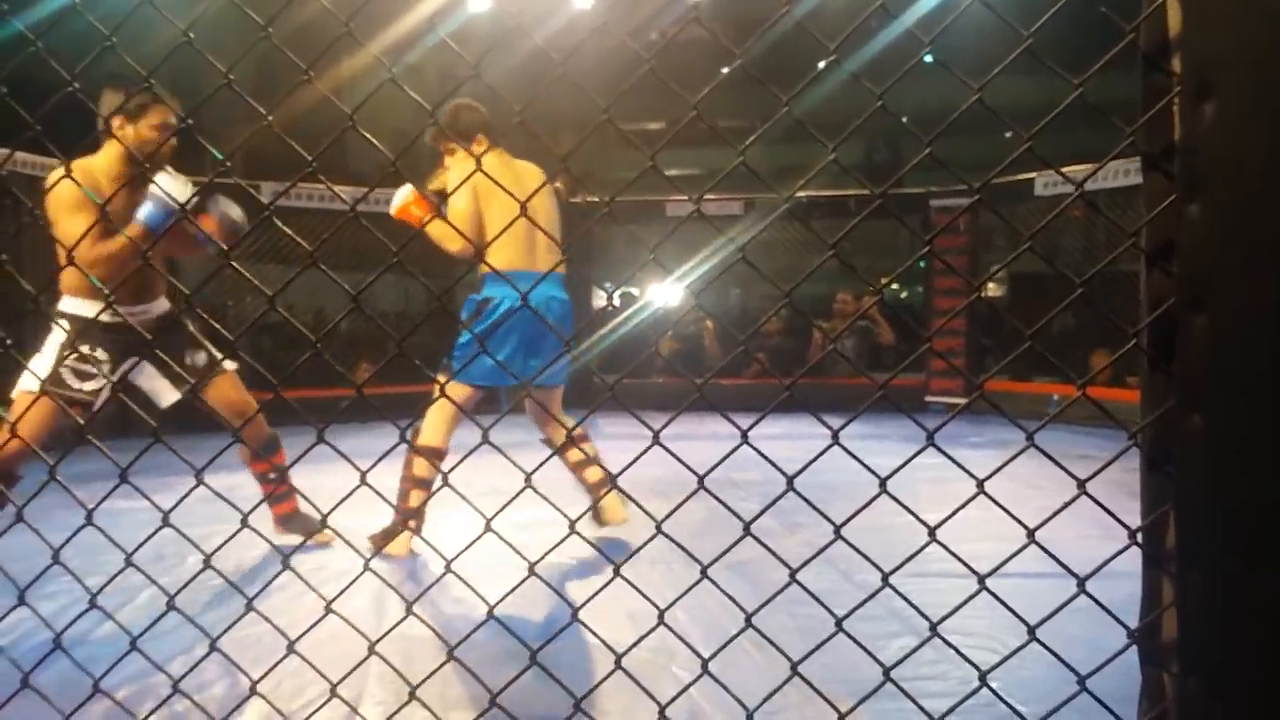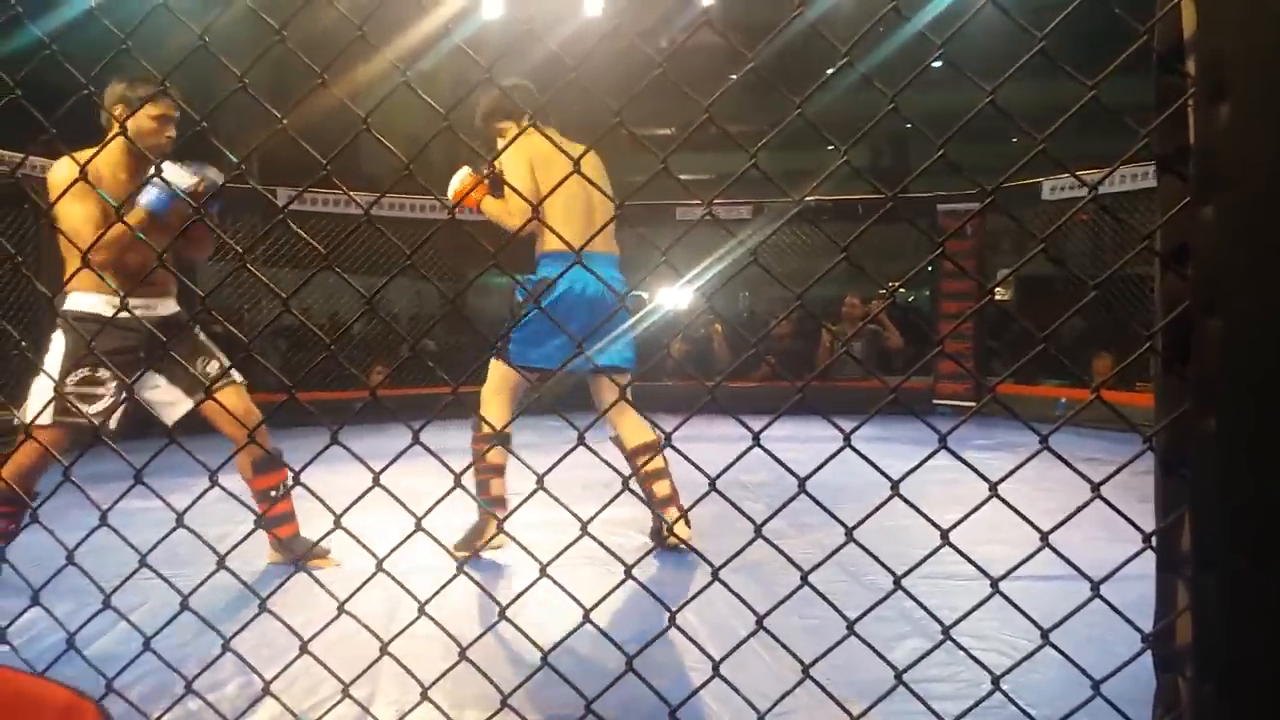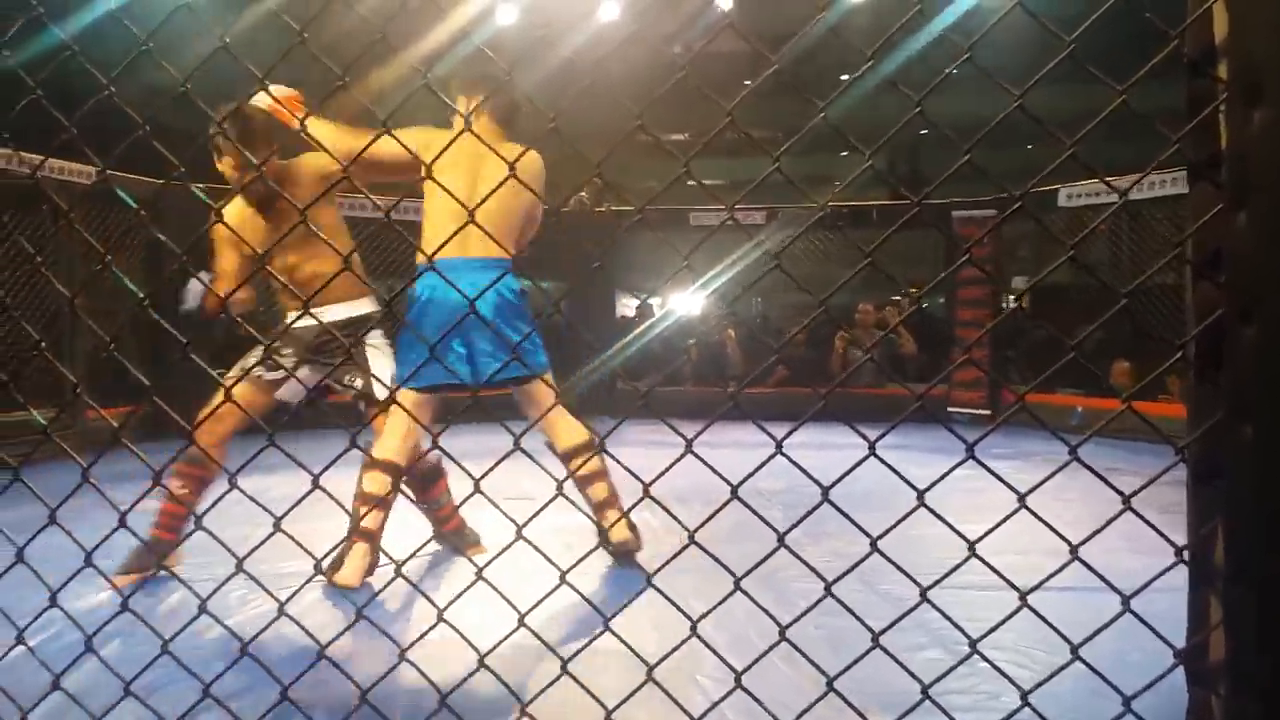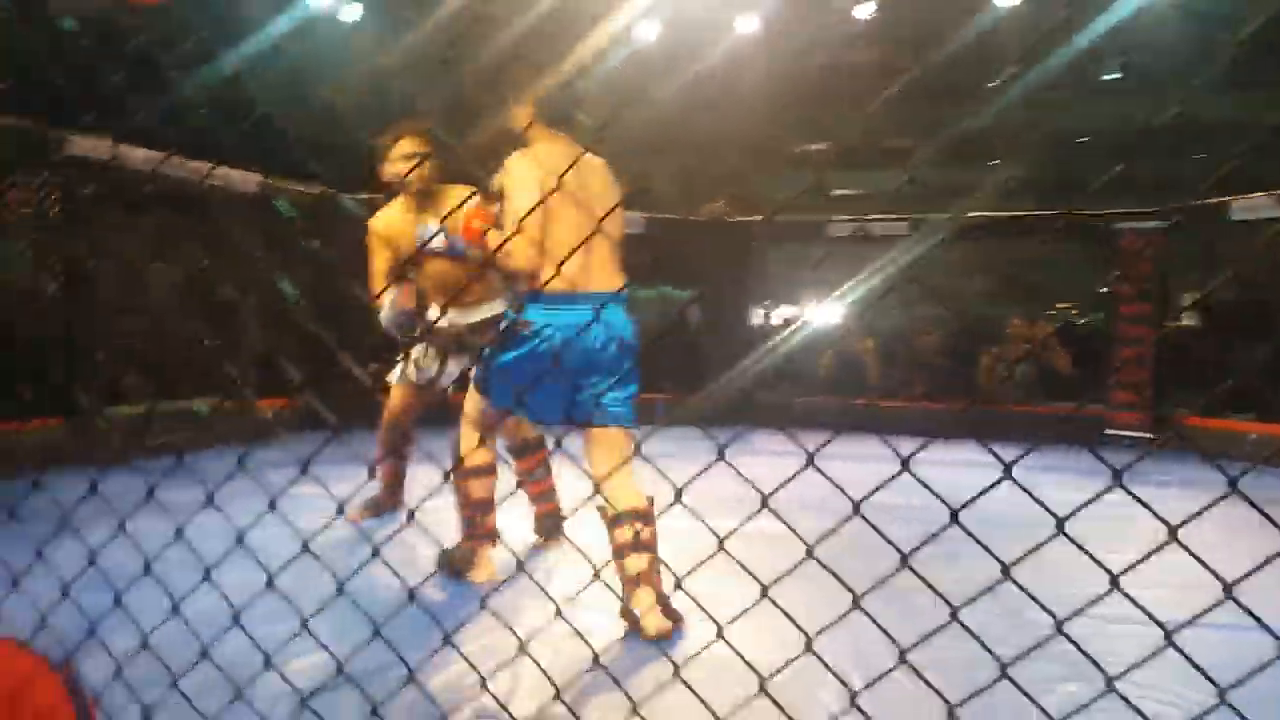
dt=0.5s
person 1, frame 1
left shoulder: (472, 174)
right shoulder: (536, 176)
left elbow: (462, 245)
left wrist: (423, 215)
left hip: (506, 298)
right hip: (552, 298)
left knee: (444, 410)
right knee: (548, 413)
left ankle: (403, 526)
right ankle: (606, 496)
person 1, frame 2
left shoulder: (522, 150)
right shoulder: (587, 157)
left elbow: (518, 219)
left wrist: (477, 197)
left hip: (559, 281)
right hip: (606, 282)
left knee: (496, 395)
right knee: (618, 407)
left ankle: (489, 522)
right ankle: (671, 517)
person 1, frame 3
left shoulder: (440, 140)
right shoulder: (530, 162)
left elbow: (350, 147)
left wrist: (297, 115)
left hip: (436, 290)
right hip: (498, 288)
left knee: (403, 421)
right knee: (549, 411)
left ankle: (359, 553)
right ankle: (616, 525)
person 1, frame 4
left shoulder: (525, 164)
right shoulder: (600, 169)
left elbow: (521, 258)
left wrist: (490, 235)
left hip: (545, 318)
right hip: (609, 320)
left knee: (478, 416)
right knee: (614, 465)
left ankle: (475, 549)
right ankle: (646, 603)
person 2, frame 1
left shoulder: (159, 182)
right shoulder: (70, 183)
left elbow: (182, 243)
right elbow: (95, 263)
left wrist: (216, 226)
right wrist: (152, 215)
left hip: (154, 322)
right hip: (88, 328)
left knee: (242, 407)
left ankle: (287, 510)
person 2, frame 2
left shoulder: (168, 172)
right shoulder: (73, 172)
left elbow: (199, 252)
right elbow: (94, 253)
left wrist: (205, 193)
right wrist: (156, 202)
left hip: (164, 323)
right hip: (95, 328)
left knee: (249, 421)
left ankle: (284, 535)
person 2, frame 3
left shoulder: (312, 173)
right shoulder: (230, 221)
right elbow: (238, 302)
right wrist: (210, 298)
left hip: (354, 325)
right hip: (299, 331)
right knee: (214, 423)
left ankle: (450, 526)
right ankle: (159, 543)
person 2, frame 4
left shoulder: (465, 199)
right shoulder: (383, 224)
right elbow: (382, 288)
left wrist: (453, 239)
right wrist: (391, 309)
left hip: (486, 320)
right hip: (438, 323)
left knee: (508, 415)
right knee: (395, 413)
left ankle: (546, 513)
right ankle: (390, 493)
